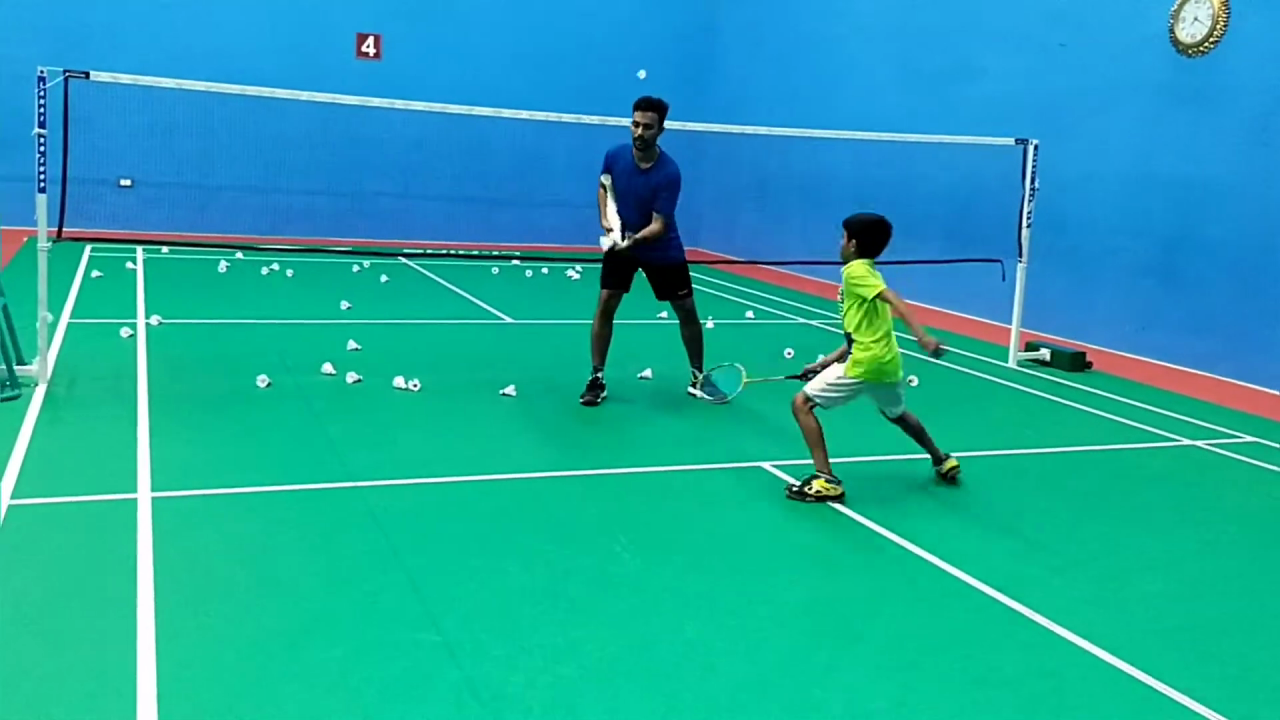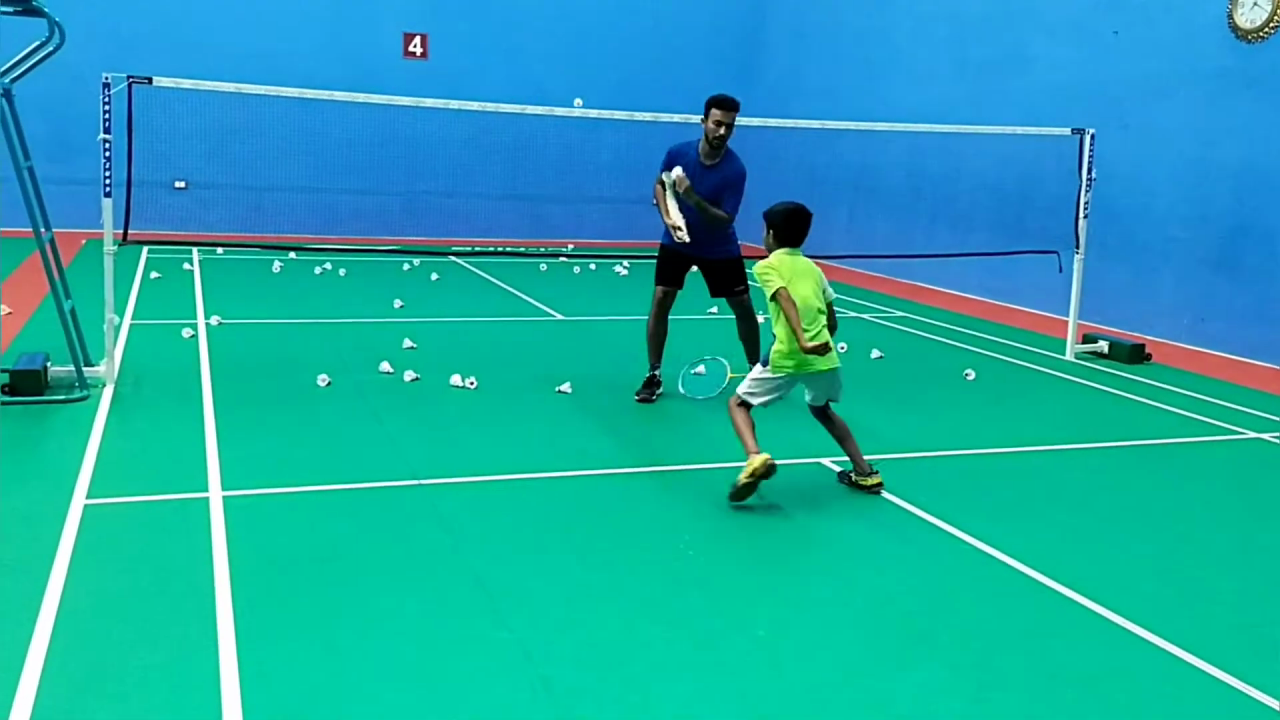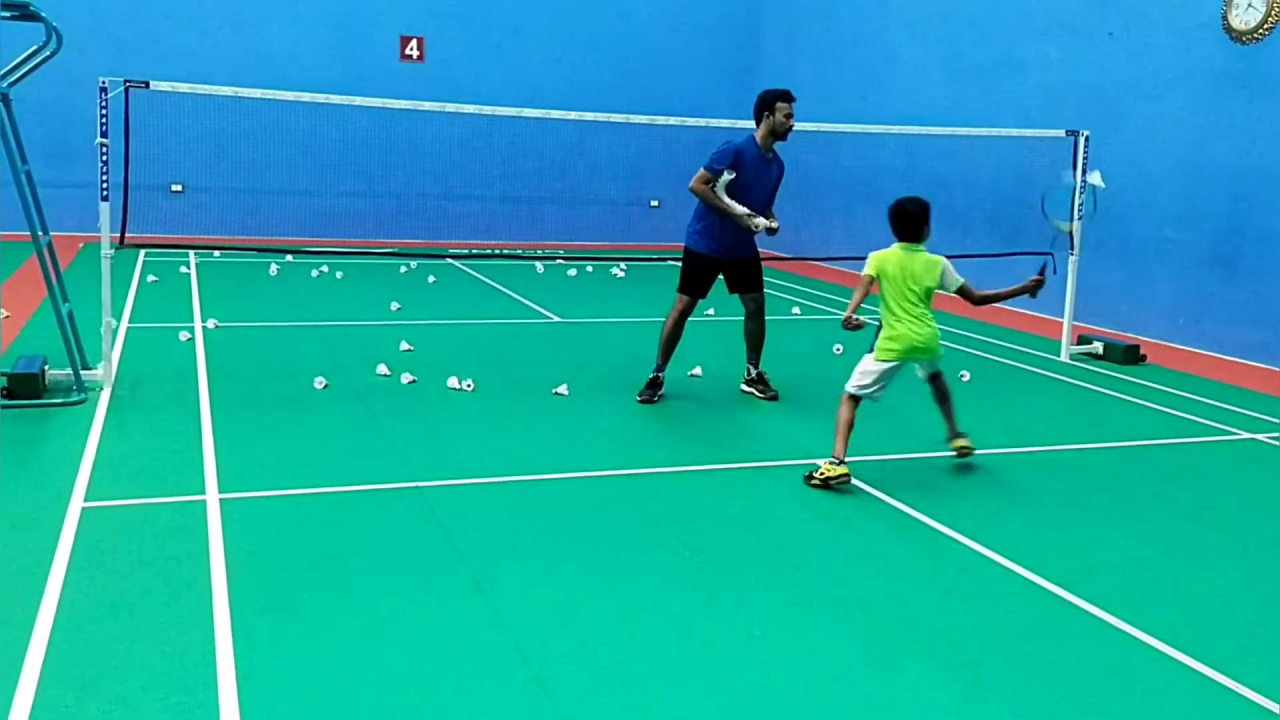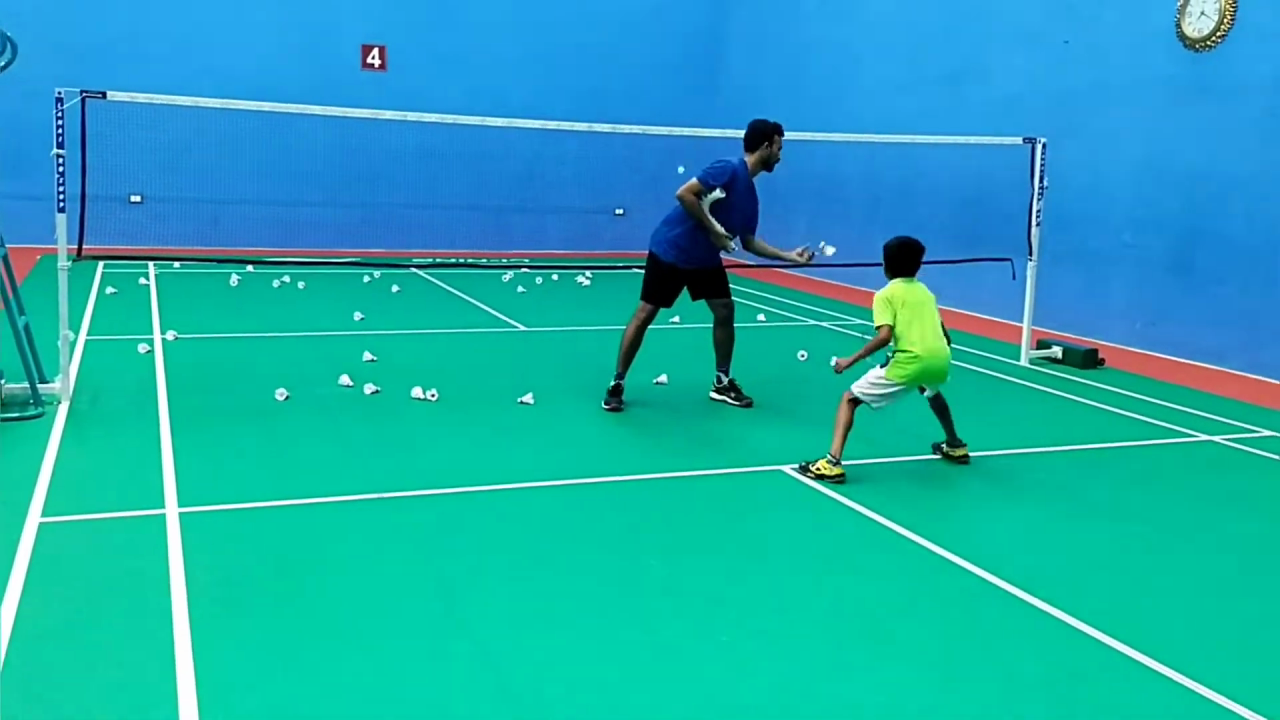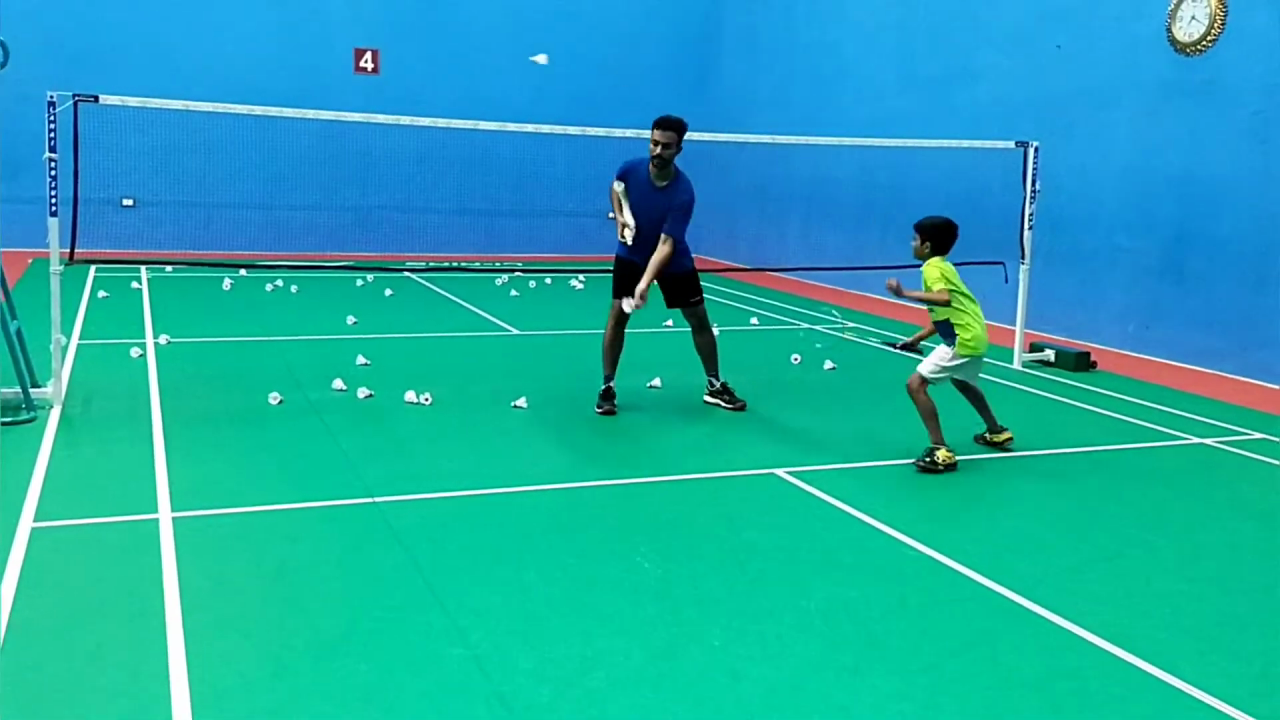
dt=1s
person 1, frame 1
left shoulder: (669, 173)
right shoulder: (614, 156)
left elbow: (659, 225)
right elbow: (603, 187)
left wrist: (635, 241)
right wrist: (605, 219)
left hip: (663, 250)
right hip: (620, 245)
left knee: (687, 311)
right knee: (605, 304)
left ankle: (698, 379)
right ankle: (596, 379)
person 1, frame 2
left shoulder: (735, 170)
right shoulder: (677, 153)
left elbow: (723, 221)
right elbow: (660, 185)
left wrist: (693, 198)
right wrist: (668, 216)
left hip: (719, 248)
right hip: (677, 242)
left knee: (744, 307)
right knee: (661, 301)
right ankle: (653, 375)
person 1, frame 3
left shoulder: (776, 165)
right shoulder: (735, 150)
right elbow: (696, 185)
left wrist: (771, 220)
right wrist: (733, 213)
left hip: (742, 248)
right hip: (704, 243)
left knee: (756, 306)
right knee: (683, 307)
left ankle: (752, 375)
right ankle: (657, 376)
person 1, frame 4
left shoulder: (750, 193)
right shoulder: (728, 170)
left elbow: (748, 242)
right elbow: (684, 194)
left wrist: (789, 256)
right wrist: (712, 230)
left hip: (705, 258)
right hip: (670, 251)
left knee: (725, 312)
right knee: (644, 314)
left ankle: (722, 382)
right ankle: (617, 383)
person 1, frame 5
left shoulder: (683, 193)
right shoulder: (632, 168)
left elbow: (667, 245)
right elbow: (616, 187)
left wrist: (645, 284)
right wrist: (620, 217)
left hip: (672, 259)
right hip: (632, 253)
left knee: (699, 319)
right knee: (617, 316)
left ankle: (714, 386)
right ankle: (607, 387)
person 2, frame 1
left shoulder: (856, 273)
right shoulder: (867, 273)
left elbow: (893, 300)
left wrist: (922, 336)
right wrist: (826, 362)
left hip: (864, 361)
right hip: (886, 359)
left knee: (801, 403)
right knee: (896, 414)
left ankle: (827, 480)
right ankle: (943, 461)
person 2, frame 2
left shoulder: (767, 267)
right shoulder: (812, 268)
left elbow: (787, 301)
right elbow: (830, 316)
left wrist: (801, 341)
left hip: (788, 354)
right hip: (824, 356)
left knee: (738, 403)
right knee: (821, 409)
left ankle: (756, 458)
right ankle: (866, 473)
person 2, frame 3
left shoulder: (878, 259)
right shoulder: (937, 264)
left elbow: (864, 286)
right elbow: (974, 298)
left wrist: (849, 314)
right wrist: (1024, 288)
left hip: (892, 342)
right hip: (927, 340)
left knee: (850, 397)
right knee: (934, 376)
left ankle: (837, 463)
right ankle: (956, 437)
person 2, frame 4
left shoulder: (885, 295)
right shoulder: (926, 293)
left elbow: (885, 337)
right elbow: (945, 337)
left wrist: (851, 360)
left hip: (909, 362)
right hip: (940, 363)
left knee: (850, 399)
right knee: (933, 393)
left ankle: (833, 462)
right ankle: (955, 445)
person 2, frame 5
left shoulder: (932, 269)
right shoulder: (943, 267)
left elbow: (944, 299)
left wrist: (905, 294)
right wrist: (917, 338)
left hip: (965, 341)
right hip: (974, 337)
left knee: (916, 384)
right knee: (961, 381)
left ankle: (941, 451)
right ankle: (997, 432)
